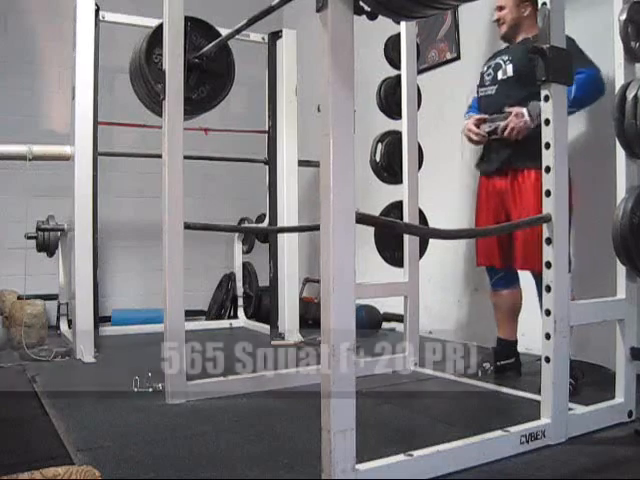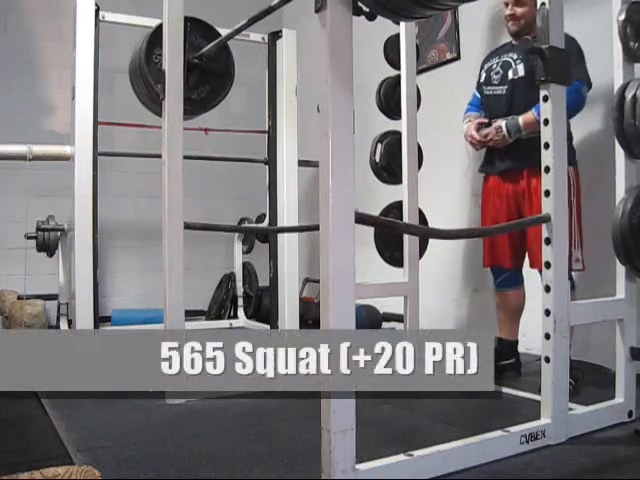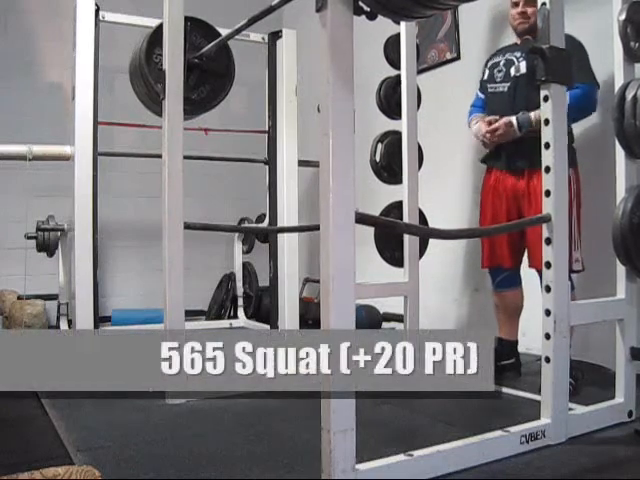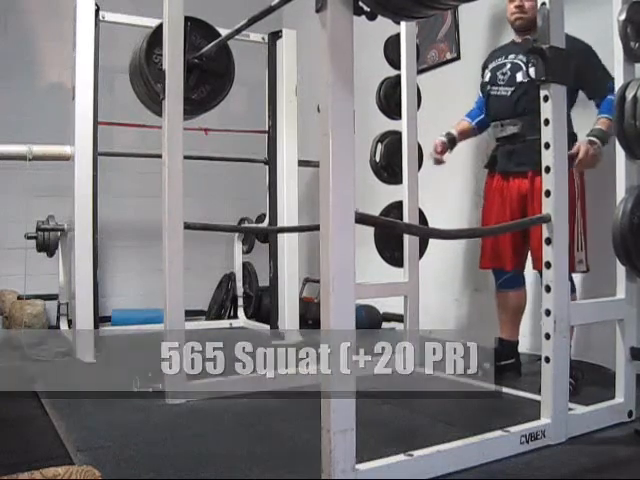
dt=1s
person 1, frame 1
right shoulder: (495, 60)
left elbow: (590, 83)
right elbow: (478, 105)
left wrist: (533, 113)
right wrist: (469, 122)
left hip: (534, 170)
right hip: (493, 171)
left knee: (542, 266)
right knee: (497, 265)
right ankle: (506, 352)
person 1, frame 2
left shoulder: (558, 46)
right shoulder: (494, 57)
left elbow: (572, 95)
right elbow: (477, 102)
left wrist: (512, 127)
right wrist: (471, 124)
left hip: (545, 170)
right hip: (499, 172)
right knee: (502, 265)
right ankle: (506, 352)
person 1, frame 3
left shoulder: (564, 46)
right shoulder: (496, 58)
left elbow: (583, 97)
right elbow: (478, 107)
left wrist: (521, 123)
right wrist: (479, 125)
left hip: (547, 168)
right hip: (499, 170)
right knee: (500, 264)
right ankle: (506, 352)
person 1, frame 4
left shoulder: (570, 48)
right shoulder: (495, 58)
left elbow: (611, 96)
left wrist: (595, 138)
right wrist: (450, 137)
right hip: (503, 171)
right knee: (503, 266)
right ankle: (507, 353)
